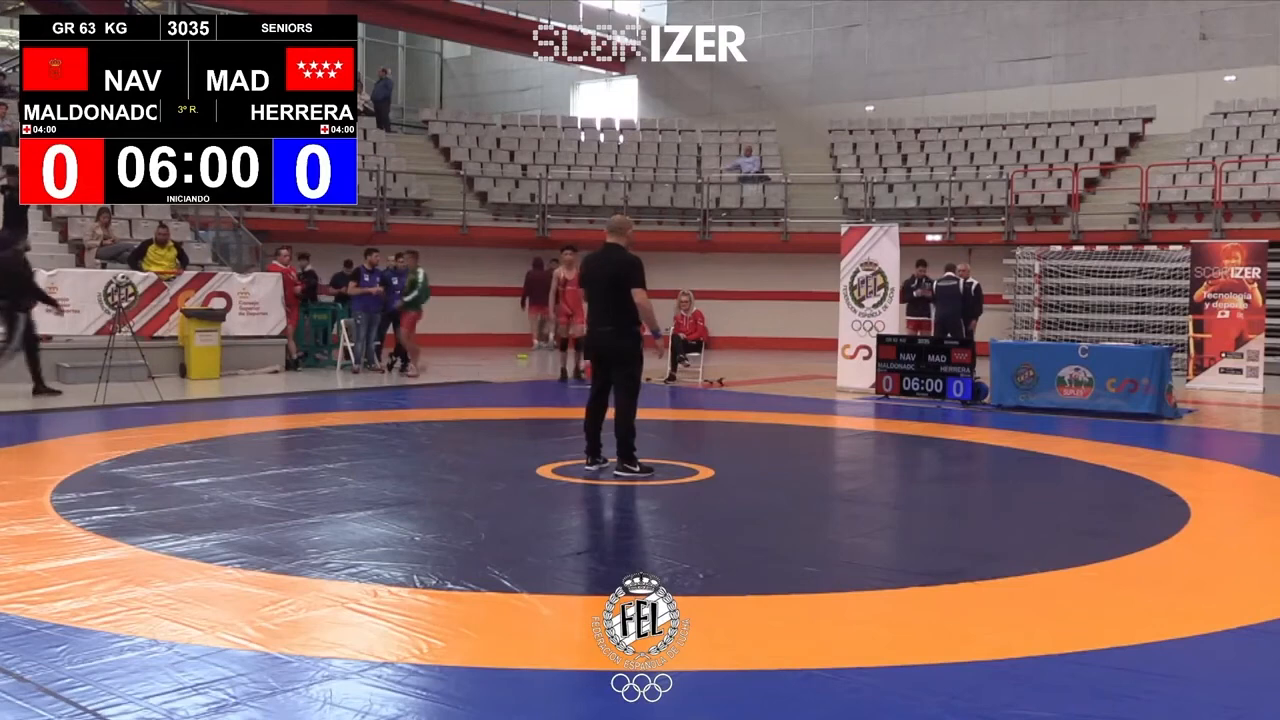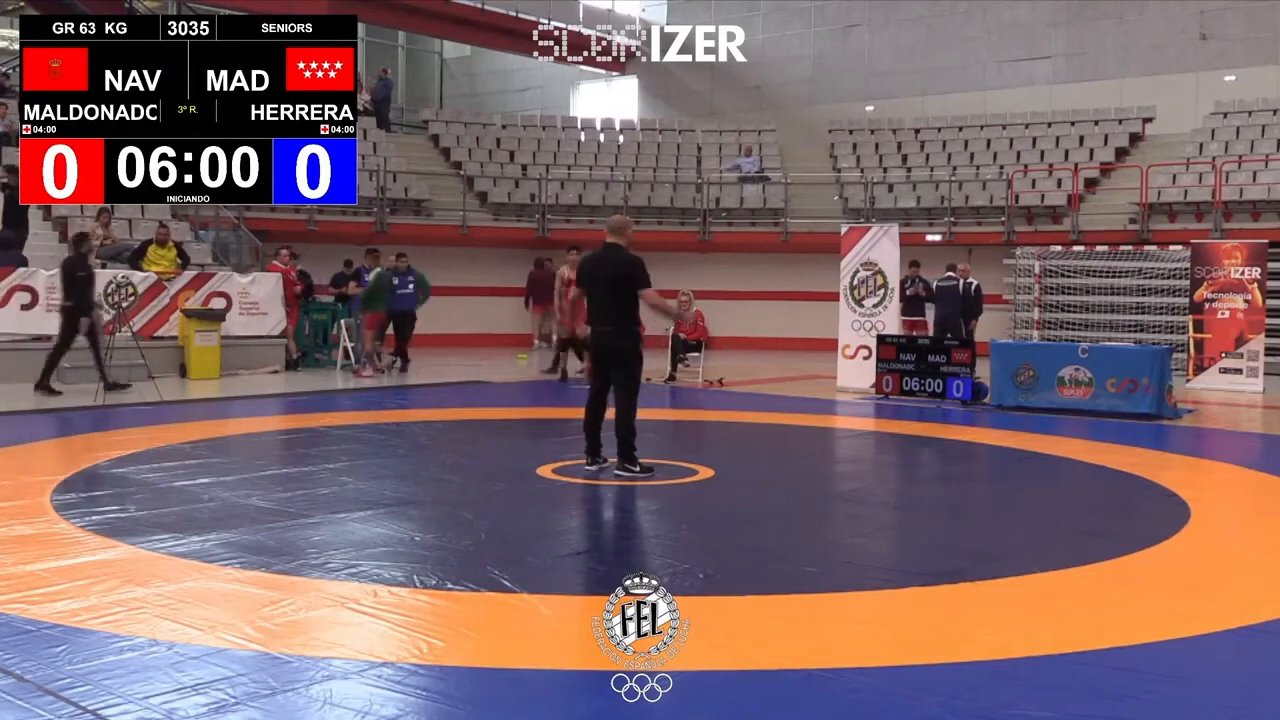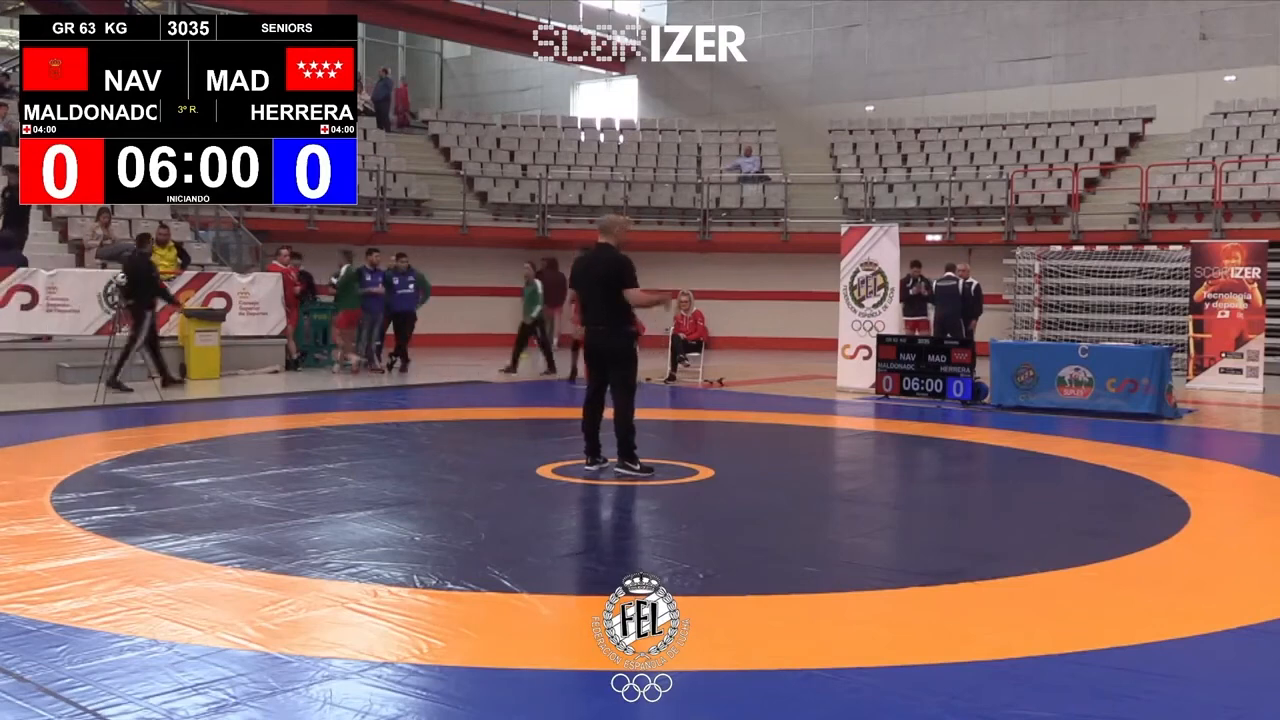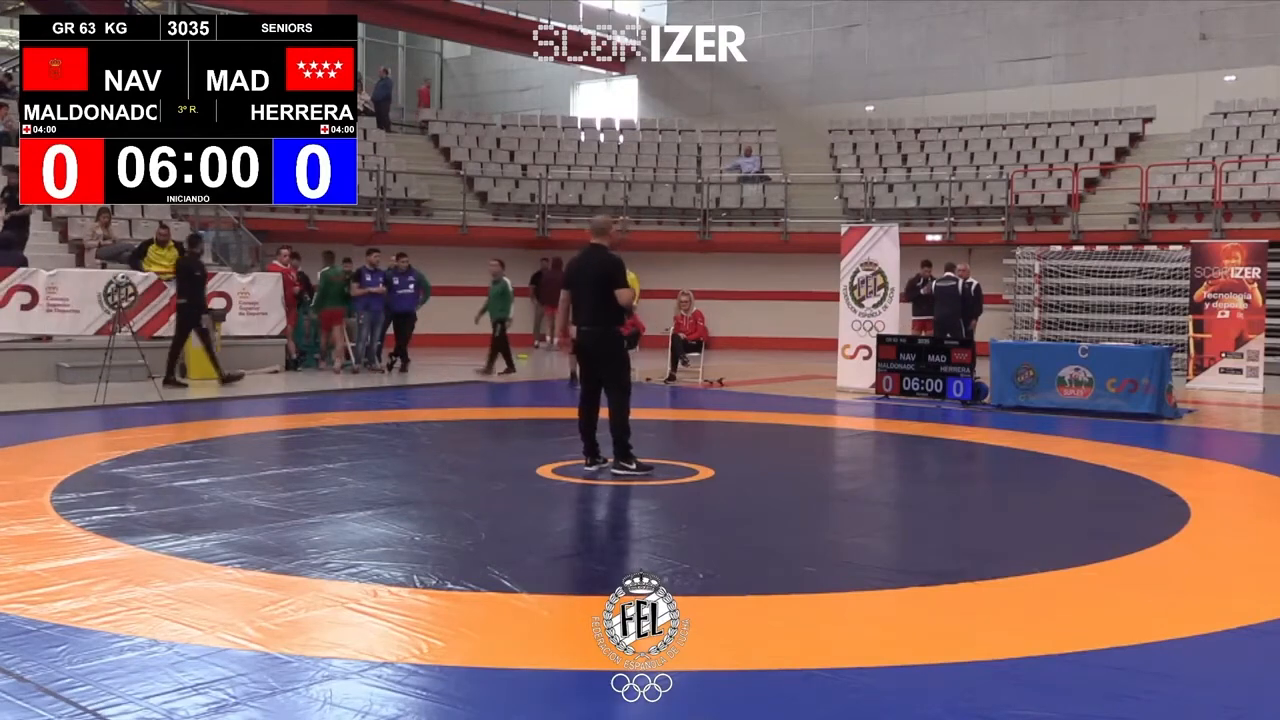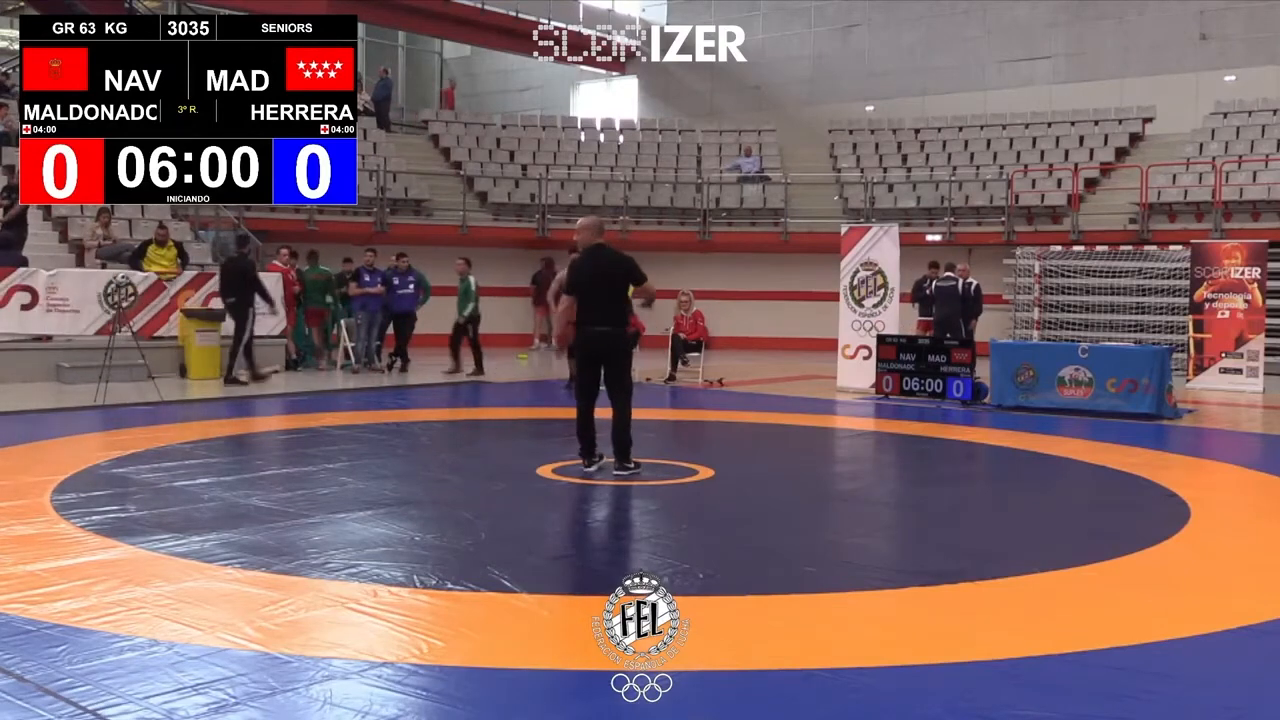
dt=0.5s
person 1, frame 1
left shoulder: (589, 262)
right shoulder: (630, 262)
right elbow: (640, 300)
right wrist: (656, 333)
left hip: (597, 336)
right hip: (624, 337)
left knee: (597, 395)
right knee: (625, 398)
left ankle: (593, 455)
right ankle: (625, 460)
person 1, frame 2
left shoulder: (588, 262)
right shoulder: (632, 262)
left elbow: (575, 297)
right elbow: (650, 299)
right wrist: (678, 315)
left hip: (597, 336)
right hip: (624, 337)
left knee: (597, 395)
right knee: (625, 398)
left ankle: (592, 455)
right ankle: (626, 460)
person 1, frame 3
left shoulder: (581, 263)
right shoulder: (620, 261)
left elbow: (573, 299)
right elbow: (635, 299)
right wrist: (661, 300)
left hip: (591, 336)
right hip: (617, 337)
left knee: (594, 395)
right knee: (623, 397)
left ankle: (592, 455)
right ankle: (627, 458)
person 1, frame 4
left shoulder: (574, 263)
right shoulder: (612, 262)
left elbow: (564, 300)
right elbow: (624, 300)
left wrist: (563, 331)
right wrist: (632, 296)
left hip: (583, 336)
right hip: (607, 336)
left knee: (588, 395)
right knee: (618, 396)
left ankle: (591, 455)
right ankle: (623, 458)
person 1, frame 5
left shoulder: (578, 265)
right shoulder: (623, 261)
left elbow: (566, 306)
right elbow: (648, 293)
left wrist: (562, 335)
right wrist: (647, 302)
left hip: (587, 337)
right hip: (616, 336)
left knee: (585, 398)
right knee: (621, 399)
left ankle: (588, 456)
right ankle: (623, 459)
